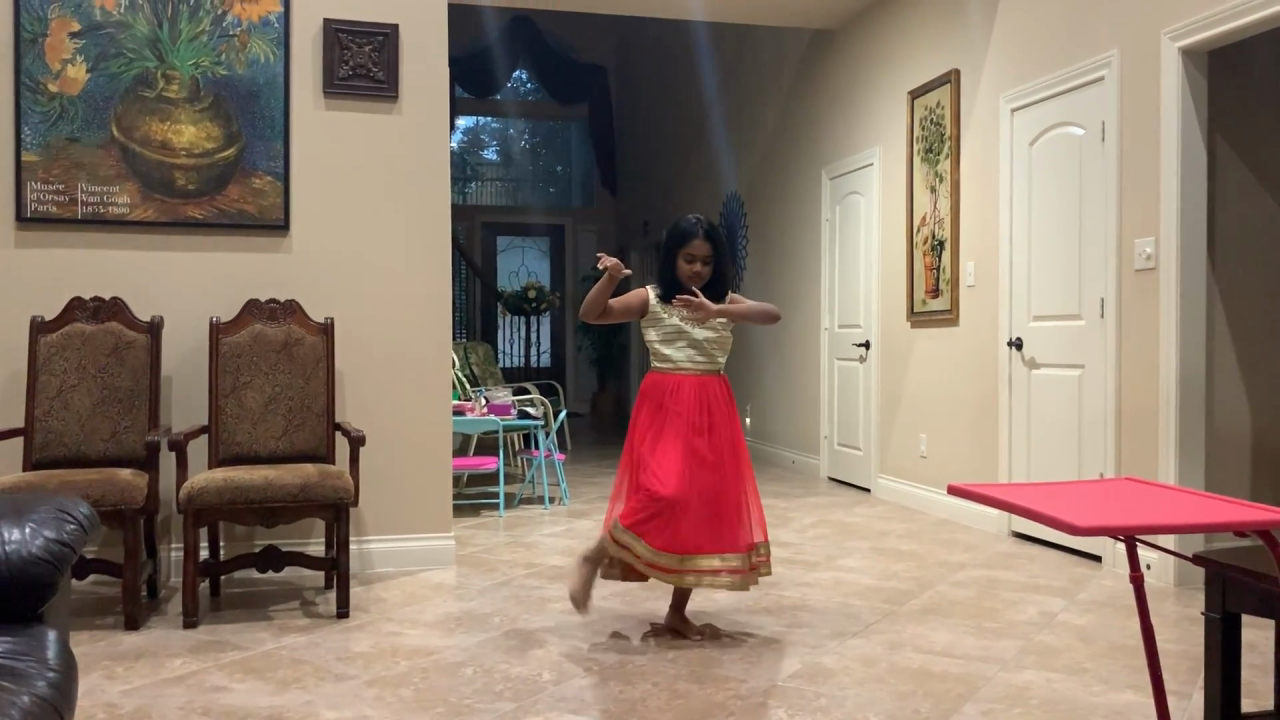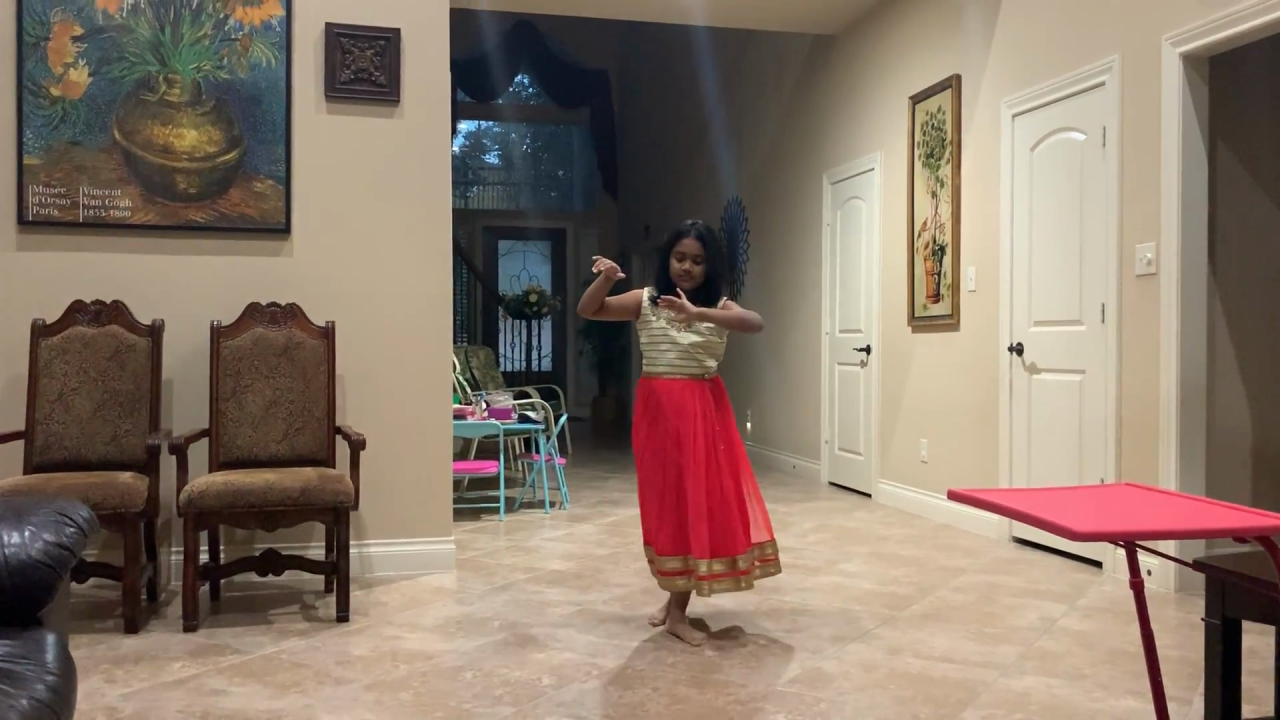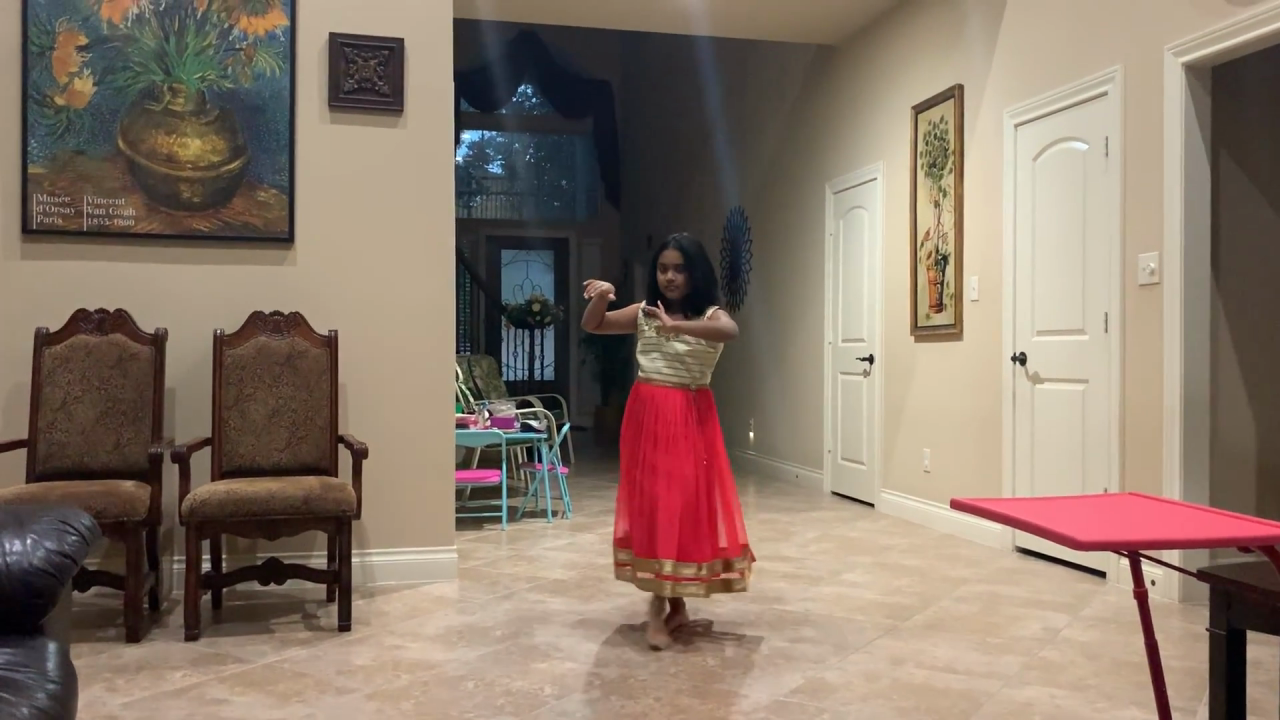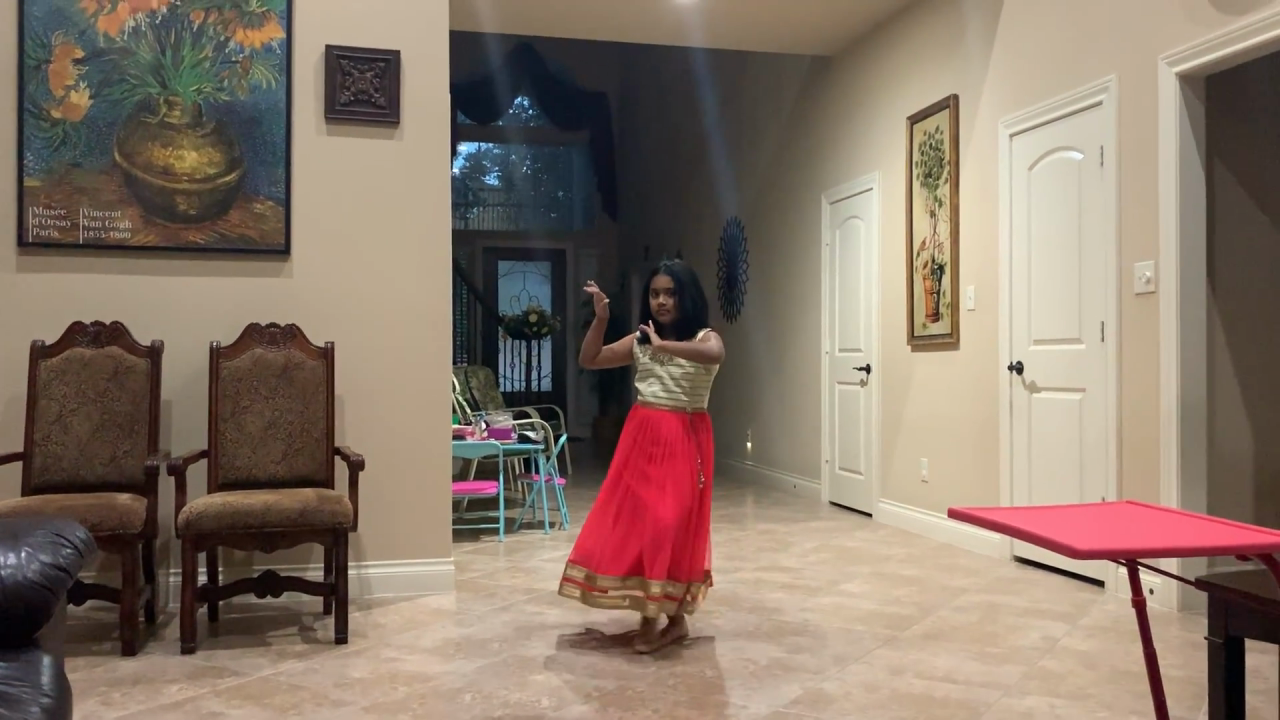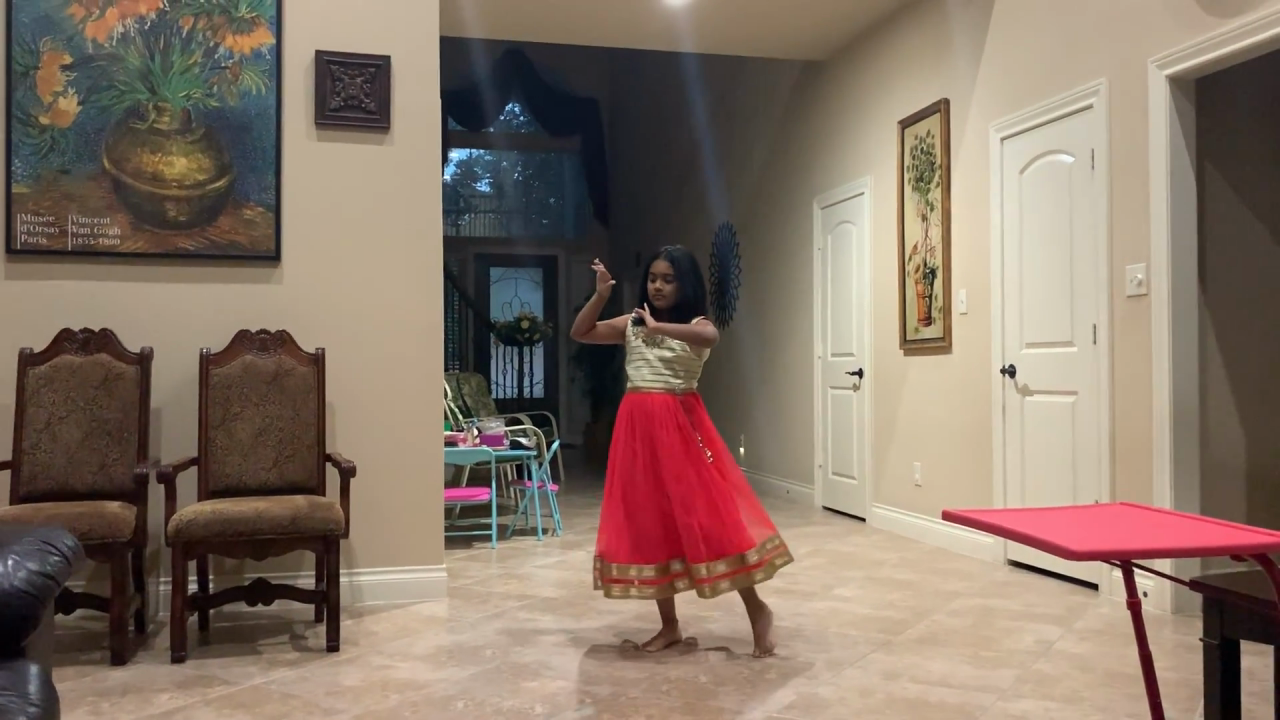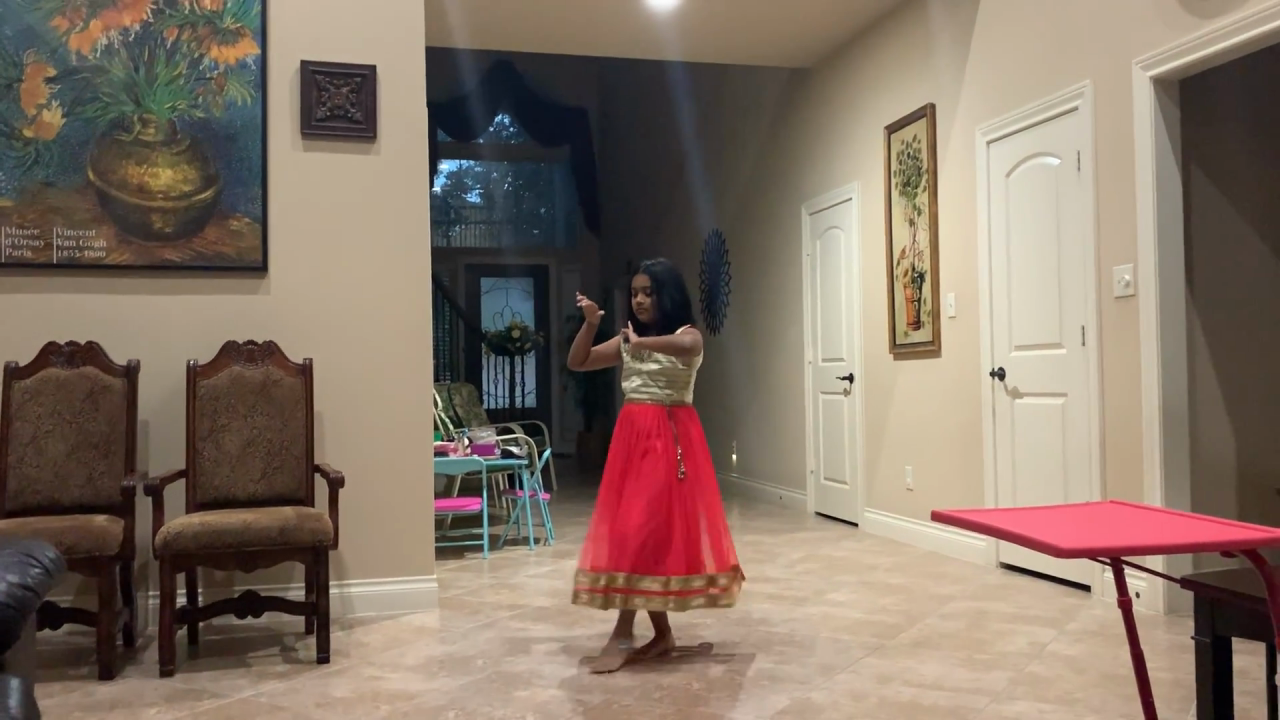
dt=0.4s
person 1, frame 1
left shoulder: (725, 301)
right shoulder: (649, 300)
left elbow: (772, 314)
right elbow: (589, 314)
left wrist: (716, 311)
right wrist: (609, 279)
left hip: (713, 408)
right hip: (665, 404)
left knee: (707, 499)
right knee: (663, 493)
left ankle: (677, 611)
right ankle: (599, 554)
person 1, frame 2
left shoulder: (719, 307)
right shoulder: (645, 301)
left elbow: (756, 323)
right elbow: (587, 310)
left wrist: (696, 313)
right wrist: (606, 278)
left hip: (704, 409)
right hip: (657, 407)
left knee: (703, 499)
right knee: (665, 500)
left ankle: (678, 611)
right ankle: (673, 595)
person 1, frame 3
left shoulder: (710, 315)
right shoulder: (645, 312)
left elbow: (731, 331)
right elbow: (592, 325)
left wrist: (676, 325)
right wrist: (602, 298)
left hip: (690, 415)
right hip: (645, 413)
left knee: (685, 504)
right knee: (648, 503)
left ankle: (670, 606)
right ankle: (661, 607)
person 1, frame 4
left shoulder: (704, 337)
right shoulder: (639, 340)
left elbow: (715, 354)
right elbow: (588, 360)
left wrist: (664, 345)
right wrist: (601, 317)
left hip: (684, 438)
right hip: (642, 437)
left knee: (669, 523)
right knee: (630, 521)
left ankle: (658, 613)
right ankle: (674, 618)
person 1, frame 5
left shoulder: (696, 325)
right shoulder: (631, 324)
left elbow: (710, 337)
right elbow: (579, 333)
left wrist: (657, 327)
right wrist: (600, 295)
left hip: (680, 422)
right hip: (636, 424)
left knee: (706, 510)
right knee: (645, 517)
left ankle: (755, 604)
right ankle: (669, 625)
person 1, frame 6
left shoulder: (686, 335)
right shoulder: (627, 341)
left elbow: (685, 347)
right elbow: (577, 363)
left wrist: (641, 342)
right wrist: (590, 324)
left hip: (670, 435)
right hip: (631, 436)
left knee: (649, 525)
right knee: (629, 528)
left ankle: (621, 637)
right ankle: (661, 633)
